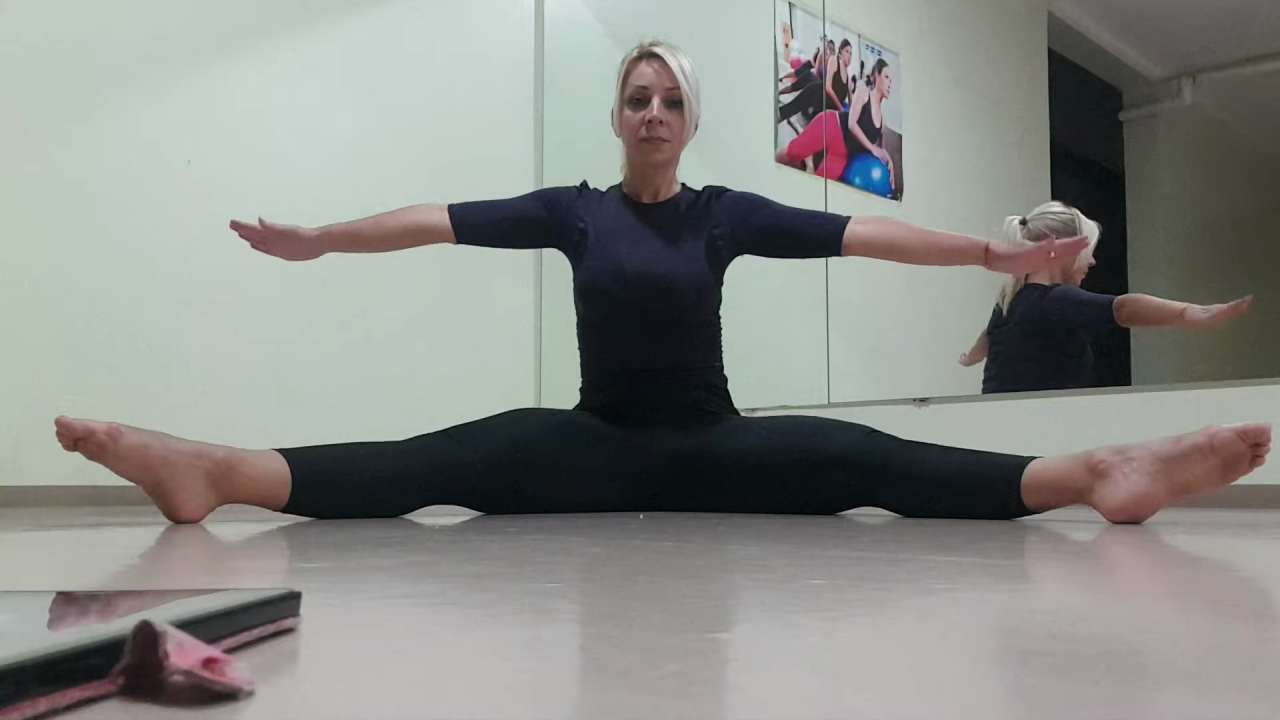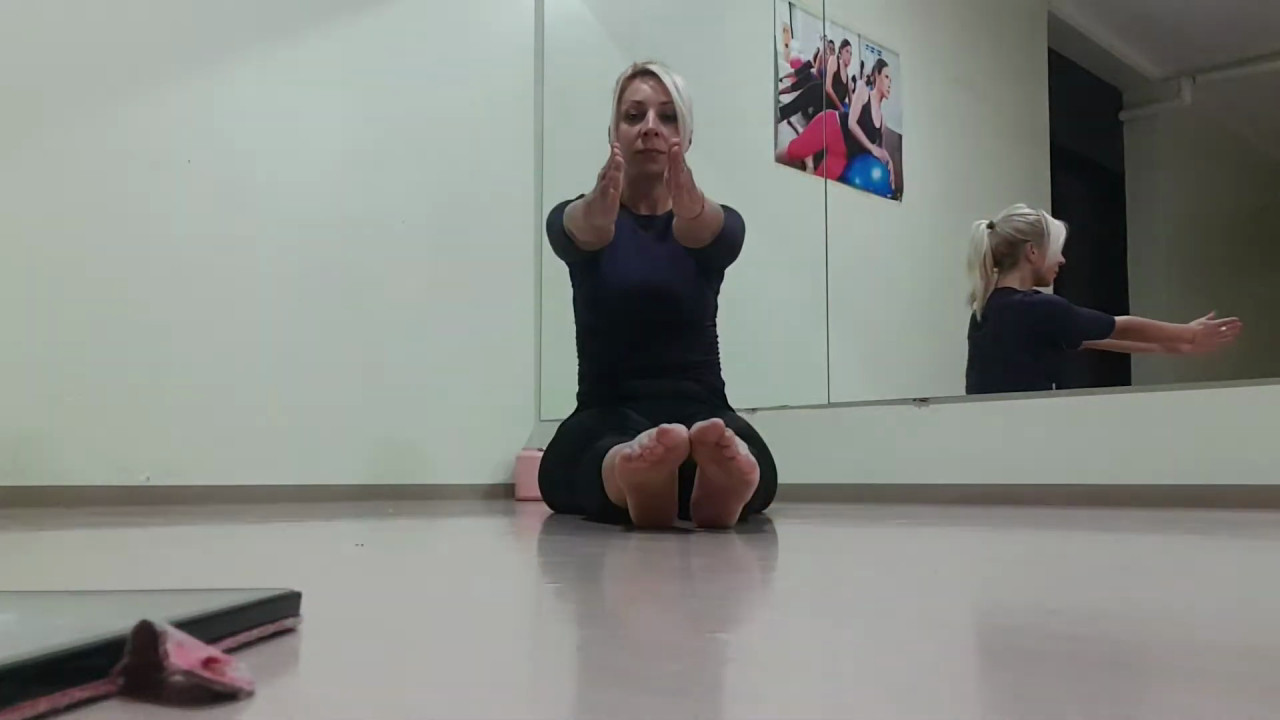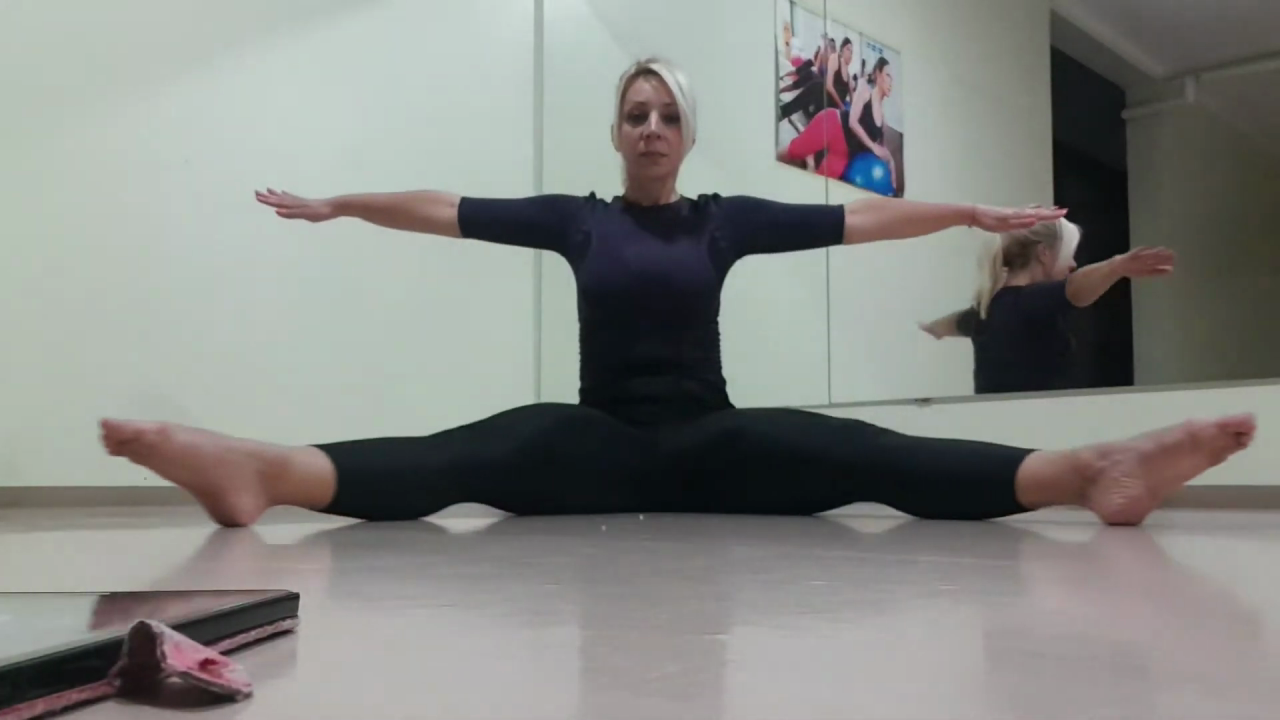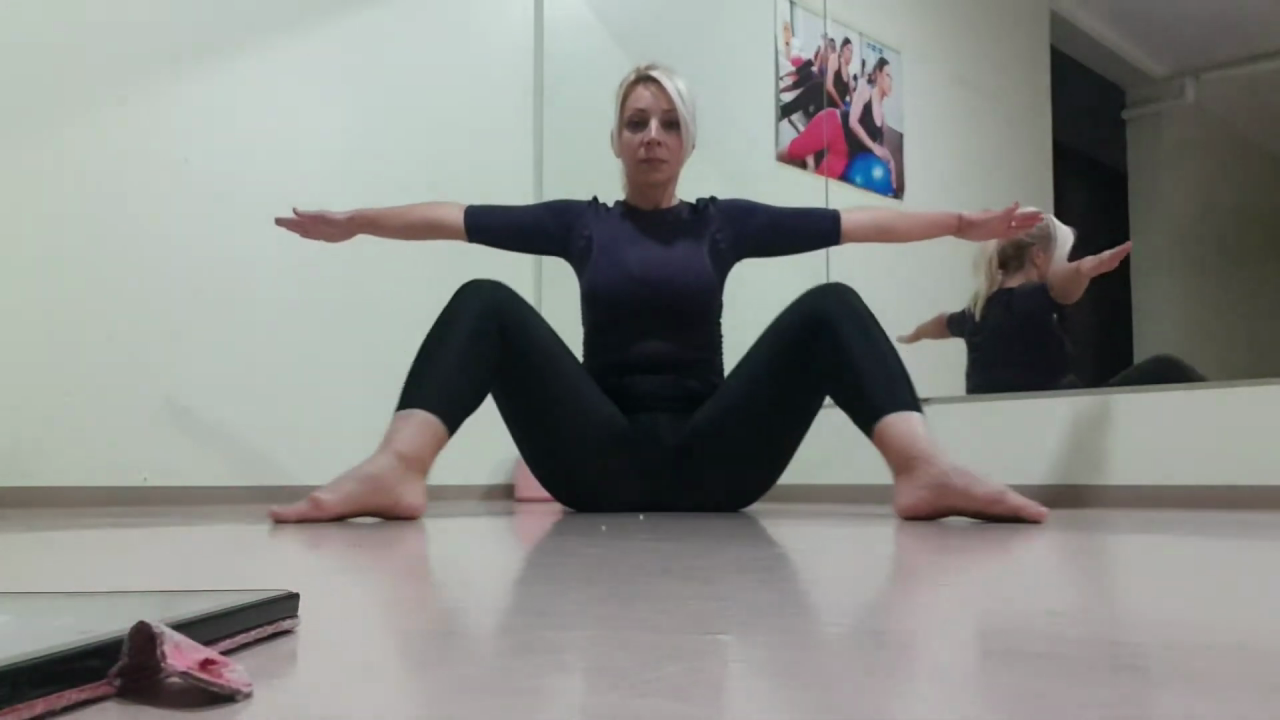
dt=1s
person 1, frame 1
left shoulder: (725, 214)
right shoulder: (575, 211)
left elbow: (856, 232)
right elbow: (445, 221)
left wrist: (992, 254)
right wrist: (316, 239)
left hip: (709, 444)
right hip: (602, 446)
left knee: (858, 457)
right knee: (447, 458)
left ankle: (1093, 475)
right ankle: (221, 473)
person 1, frame 2
left shoulder: (716, 225)
right shoulder: (578, 222)
left elbow: (702, 228)
right elbow: (584, 227)
left wrist: (693, 204)
right wrist: (598, 204)
left hip: (700, 414)
right hip: (606, 420)
left knee: (746, 461)
left ankle: (721, 477)
right ankle: (631, 476)
person 1, frame 3
left shoulder: (724, 220)
right shoulder: (577, 218)
left elbow: (860, 217)
right elbow: (446, 210)
left wrist: (977, 212)
right wrist: (333, 204)
left hip: (708, 443)
right hip: (605, 443)
left knee: (857, 451)
right knee: (472, 451)
left ankle: (1089, 473)
right ankle: (264, 472)
person 1, frame 4
left shoulder: (724, 222)
right shoulder: (579, 222)
left elbow: (855, 221)
right elbow: (454, 218)
left wrist: (961, 222)
right wrist: (352, 222)
left hip: (710, 461)
right hip: (602, 461)
left knee: (831, 305)
right knee: (485, 303)
left ankle: (924, 469)
right ankle: (394, 470)
person 2, frame 1
left shoulder: (1012, 303)
right shoulder: (1055, 302)
left elbow: (993, 335)
right elbow: (1123, 308)
left wrist: (972, 356)
right wrist: (1193, 313)
person 2, frame 2
left shoulder: (993, 308)
right shoulder: (1037, 309)
left elbow: (1091, 336)
right elbow: (1122, 329)
left wrist: (1169, 345)
right wrist: (1191, 335)
person 2, frame 3
left shoulder: (990, 306)
right shoulder: (1032, 302)
left elbow: (955, 322)
right elbow: (1077, 289)
left wrist: (935, 327)
right wrist: (1118, 266)
person 2, frame 4
left shoulder: (982, 308)
right shoulder: (1025, 301)
left elbow: (944, 323)
right elbow: (1060, 287)
left wrist: (913, 336)
right wrist: (1085, 268)
